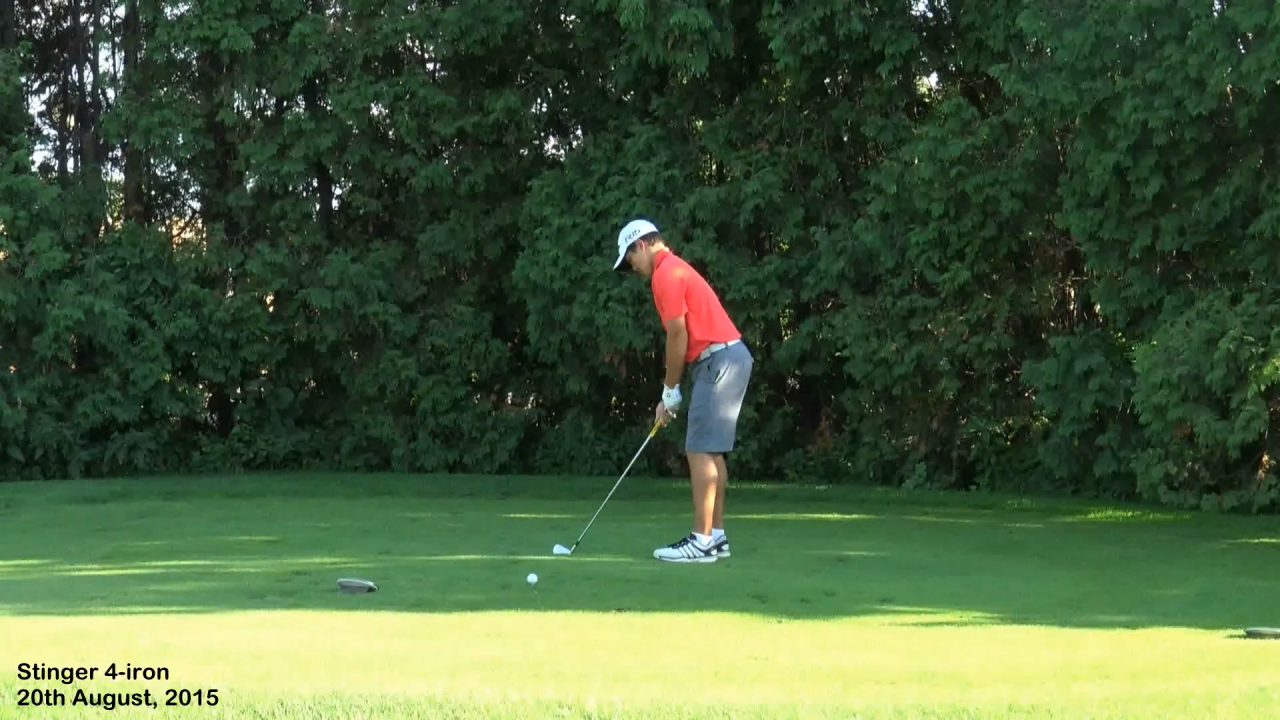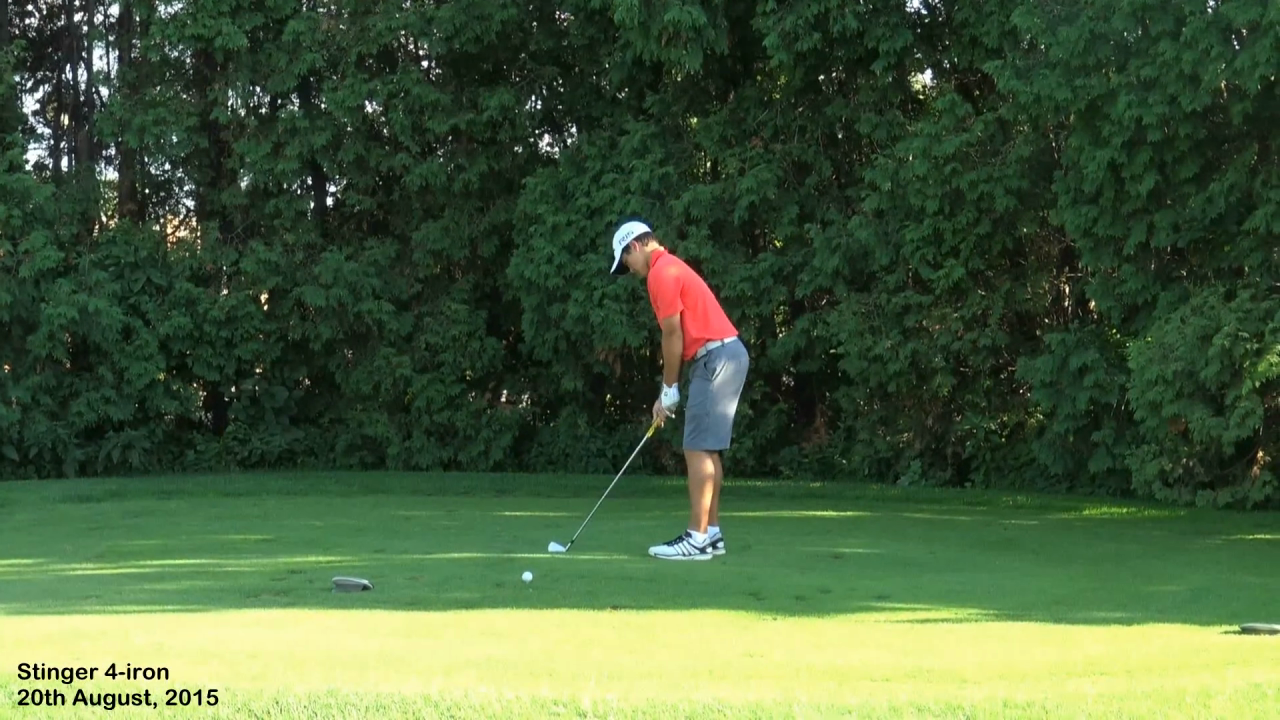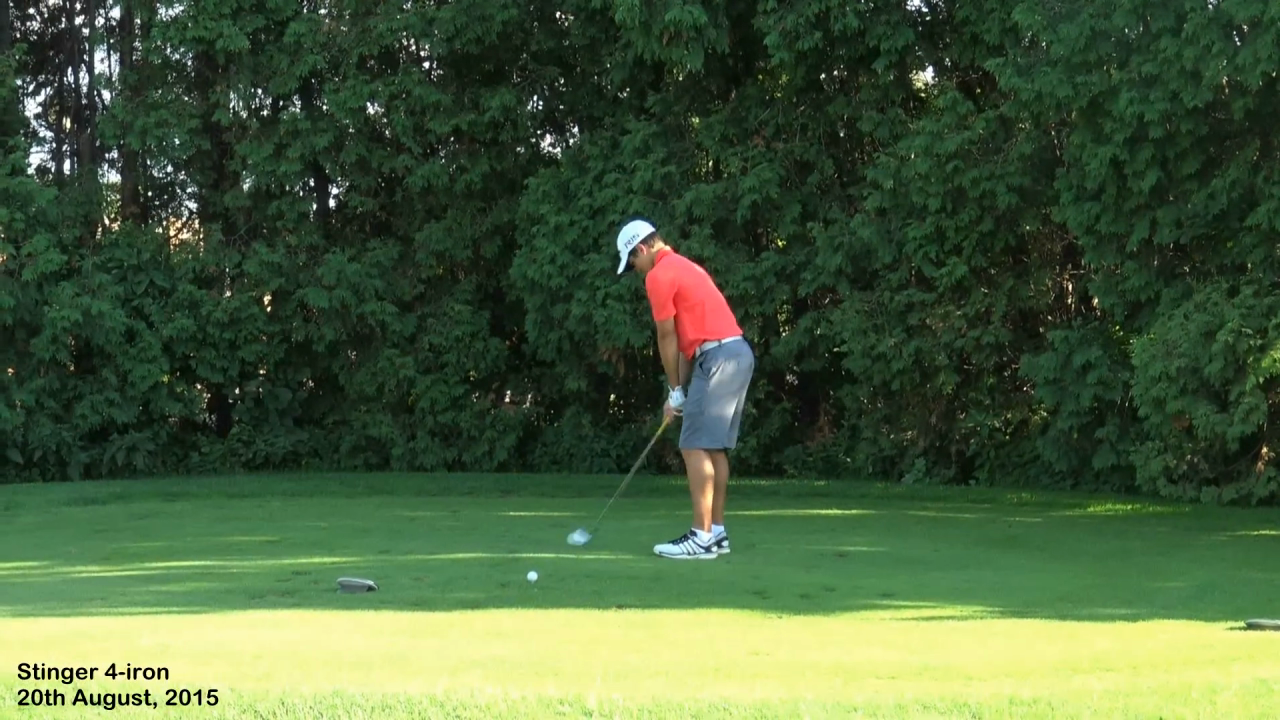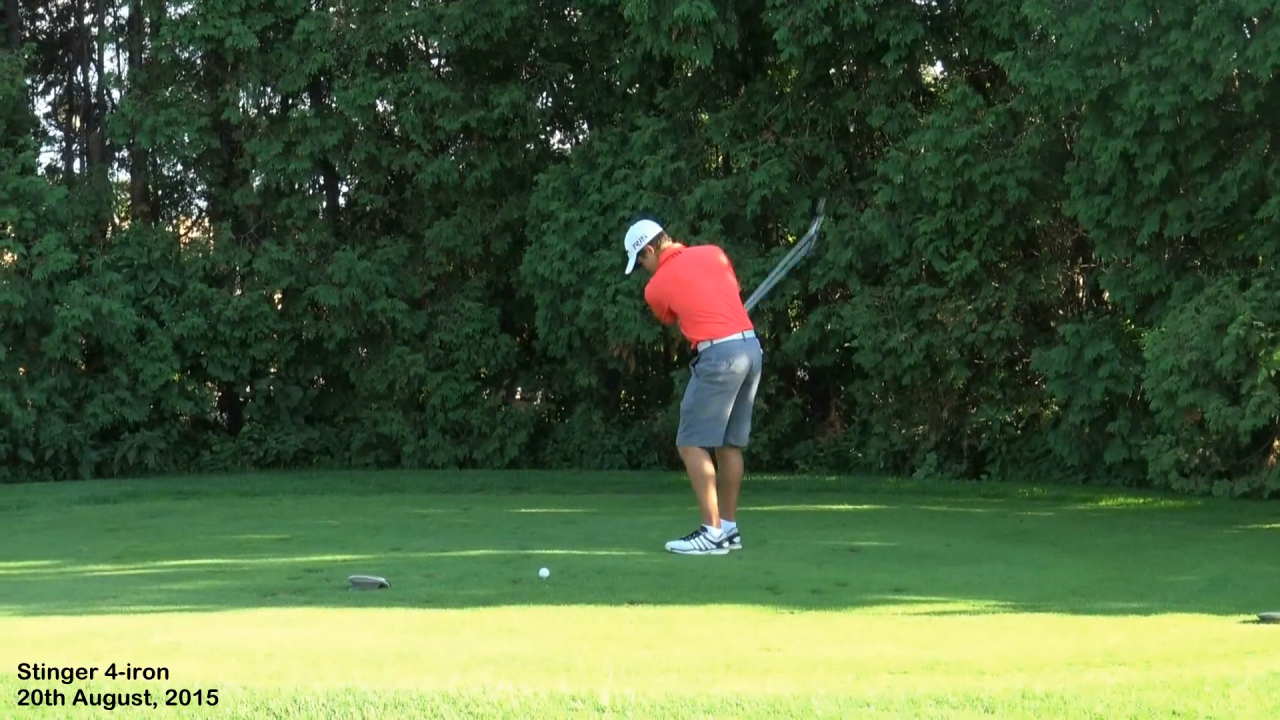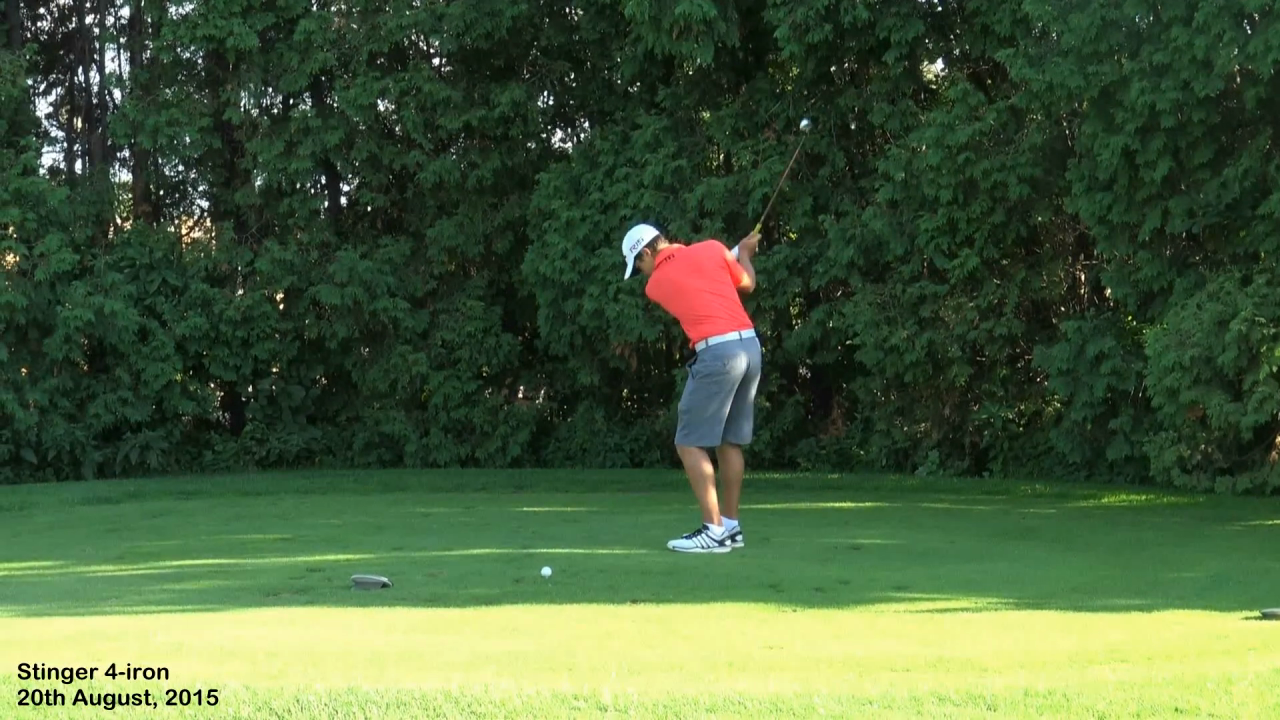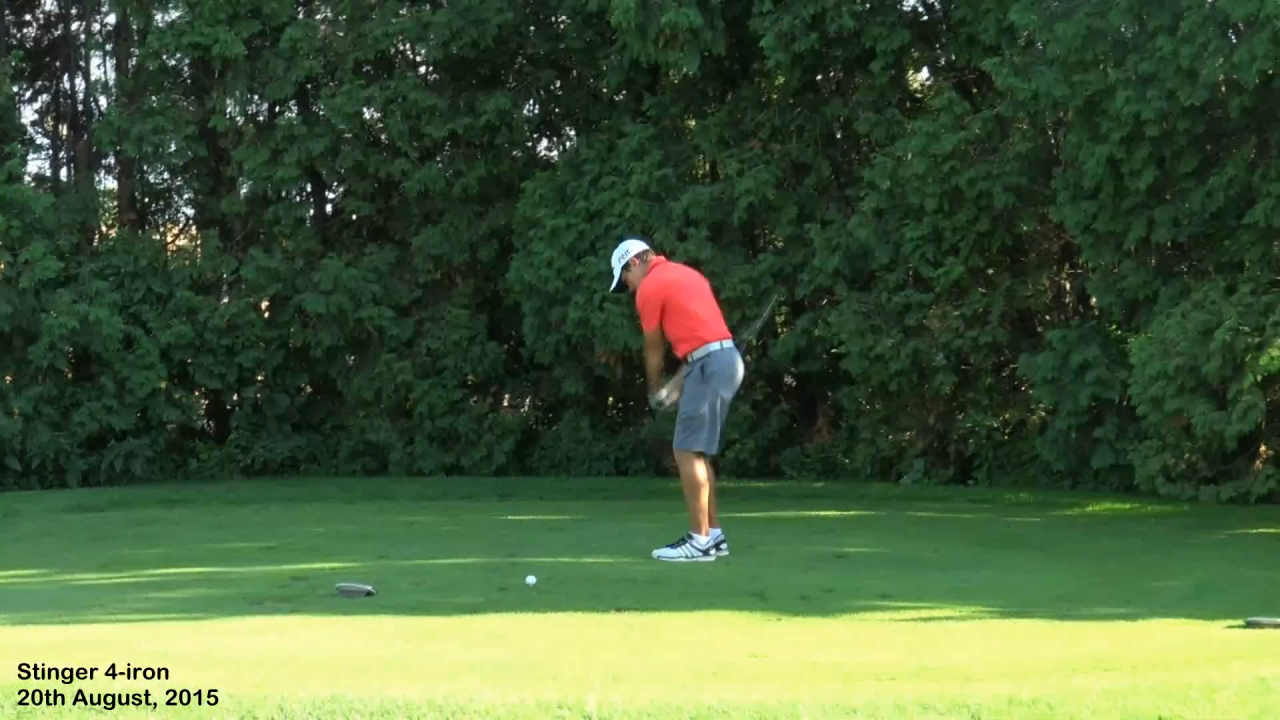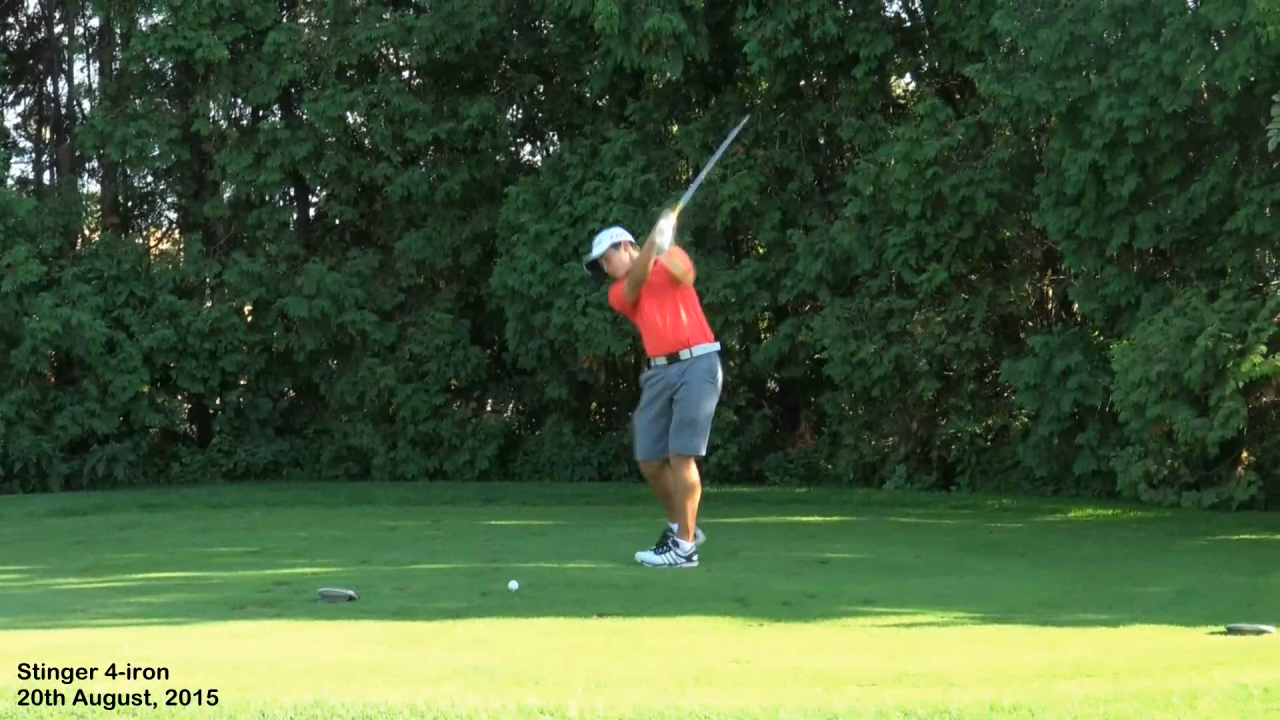
dt=0.3s
person 1, frame 1
left shoulder: (666, 274)
right shoulder: (674, 270)
left elbow: (678, 337)
right elbow: (686, 337)
left wrist: (670, 389)
right wrist: (669, 394)
left hip: (720, 362)
right hip: (726, 359)
left knee: (700, 451)
right knee: (711, 451)
left ankle: (701, 541)
right ankle: (715, 535)
person 1, frame 2
left shoulder: (661, 272)
right shoulder: (670, 267)
left elbow: (673, 334)
right elbow: (680, 336)
left wrist: (669, 388)
right wrist: (666, 393)
left hip: (717, 358)
right hip: (725, 356)
left knee: (698, 449)
right knee: (708, 449)
left ankle: (697, 538)
right ankle: (710, 532)
person 1, frame 3
left shoulder: (658, 276)
right shoulder: (683, 266)
left elbow: (668, 338)
left wrist: (674, 390)
right wrist: (680, 386)
left hip: (718, 358)
right hip: (736, 353)
left knee: (695, 447)
right knee: (713, 448)
left ankle: (701, 537)
right ankle: (715, 531)
person 1, frame 4
left shoulder: (655, 288)
right shoulder: (711, 253)
left hip: (719, 355)
right hip: (750, 348)
left knee: (692, 444)
right knee: (729, 444)
left ankle: (712, 533)
right ankle: (727, 526)
person 1, frame 5
left shoulder: (655, 286)
right shoulder: (711, 248)
right elbow: (747, 285)
left wrist: (739, 251)
right wrist: (743, 253)
left hip: (716, 355)
right hip: (749, 346)
left knee: (689, 444)
right knee: (729, 442)
left ankle: (715, 530)
right ankle: (730, 525)
person 1, frame 6
left shoulder: (651, 288)
right shoulder: (682, 273)
left elbow: (653, 349)
left wrist: (659, 388)
right wrist: (675, 384)
left hip: (711, 363)
right hip: (710, 364)
left knee: (688, 451)
right knee: (690, 452)
left ankle: (700, 540)
right ankle: (712, 534)
person 1, frame 7
left shoulder: (670, 258)
right shoulder: (619, 292)
left elbow: (684, 274)
right elbow: (635, 282)
left wrist: (664, 244)
right wrist: (654, 241)
left hip: (697, 365)
right hip: (659, 371)
left knee: (681, 455)
right knee: (648, 457)
left ankle: (685, 545)
right ankle: (682, 527)
